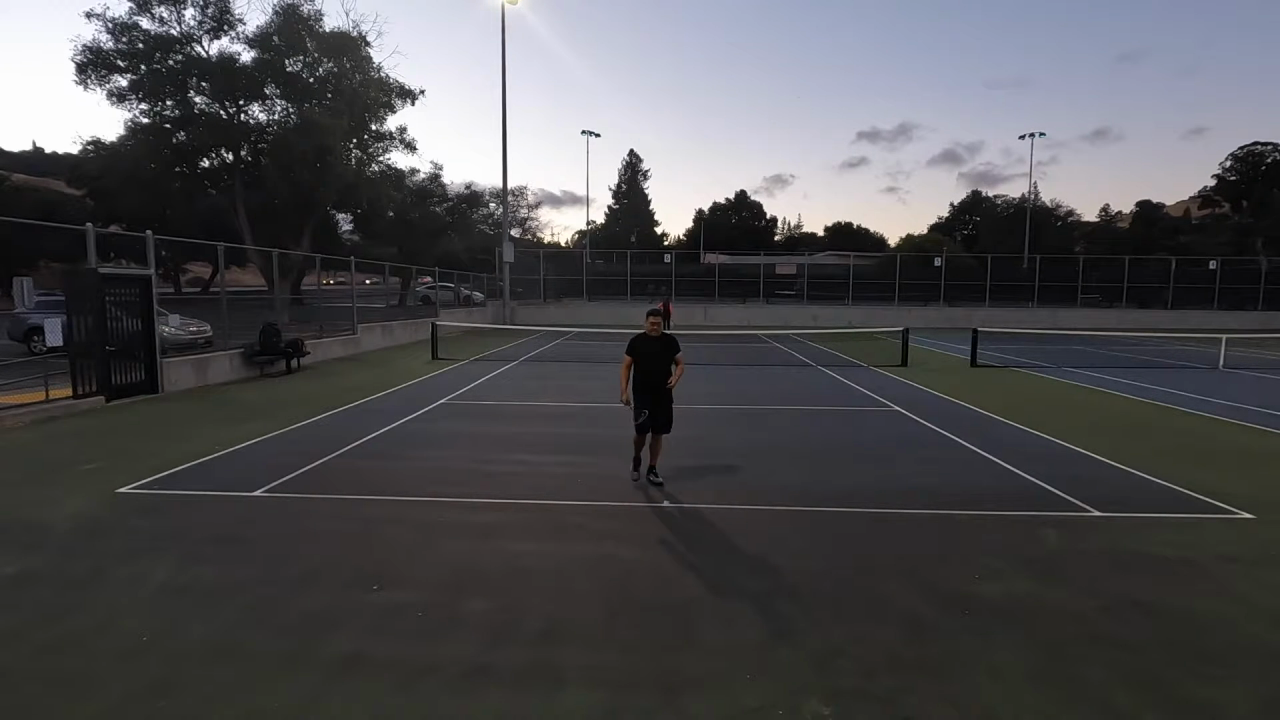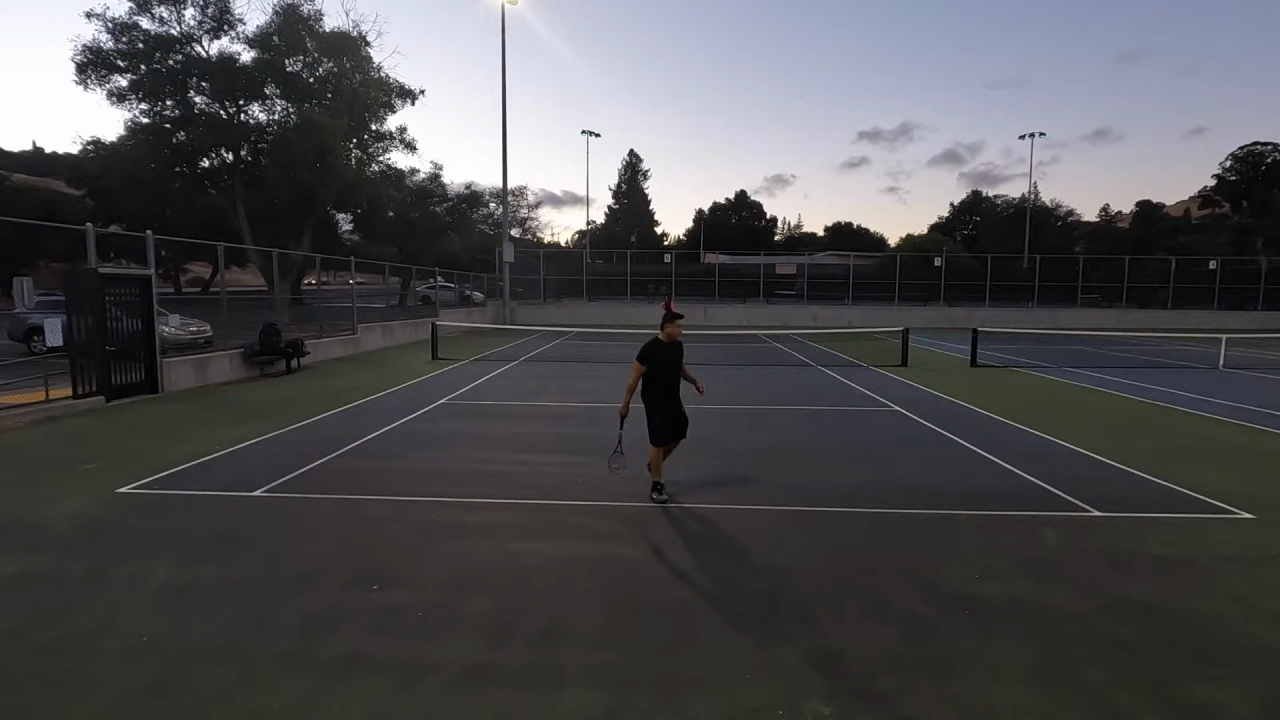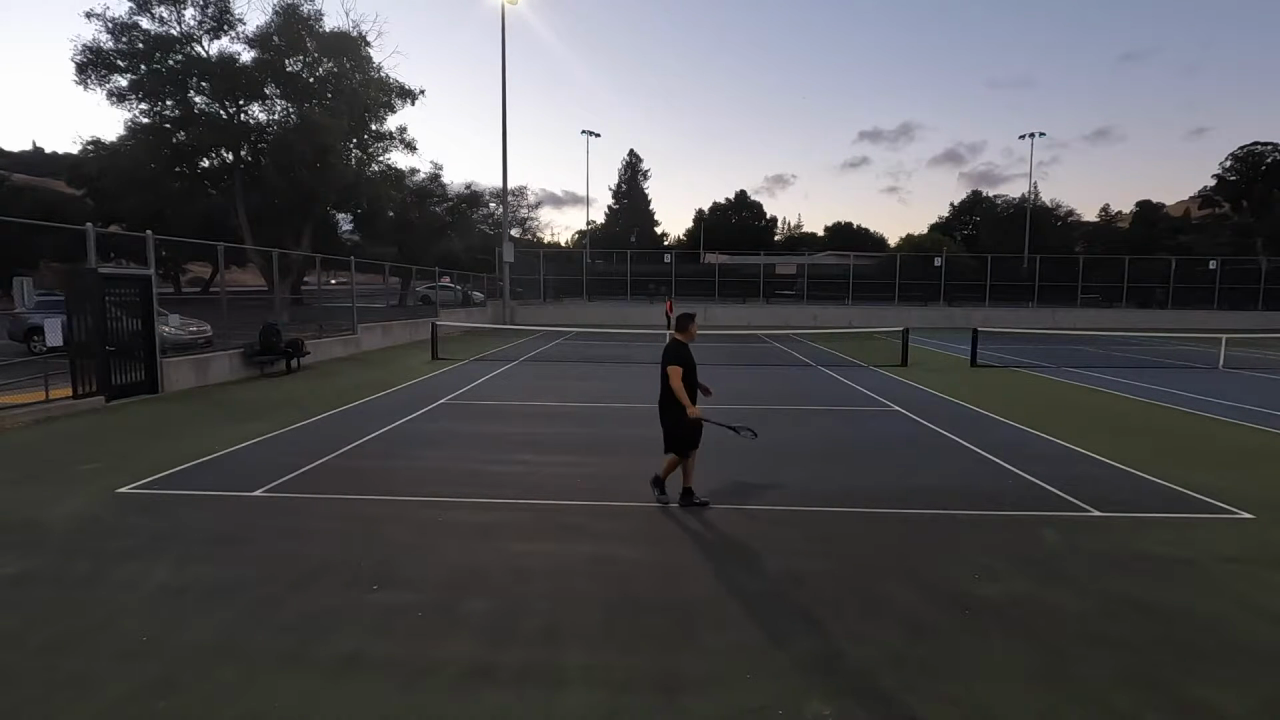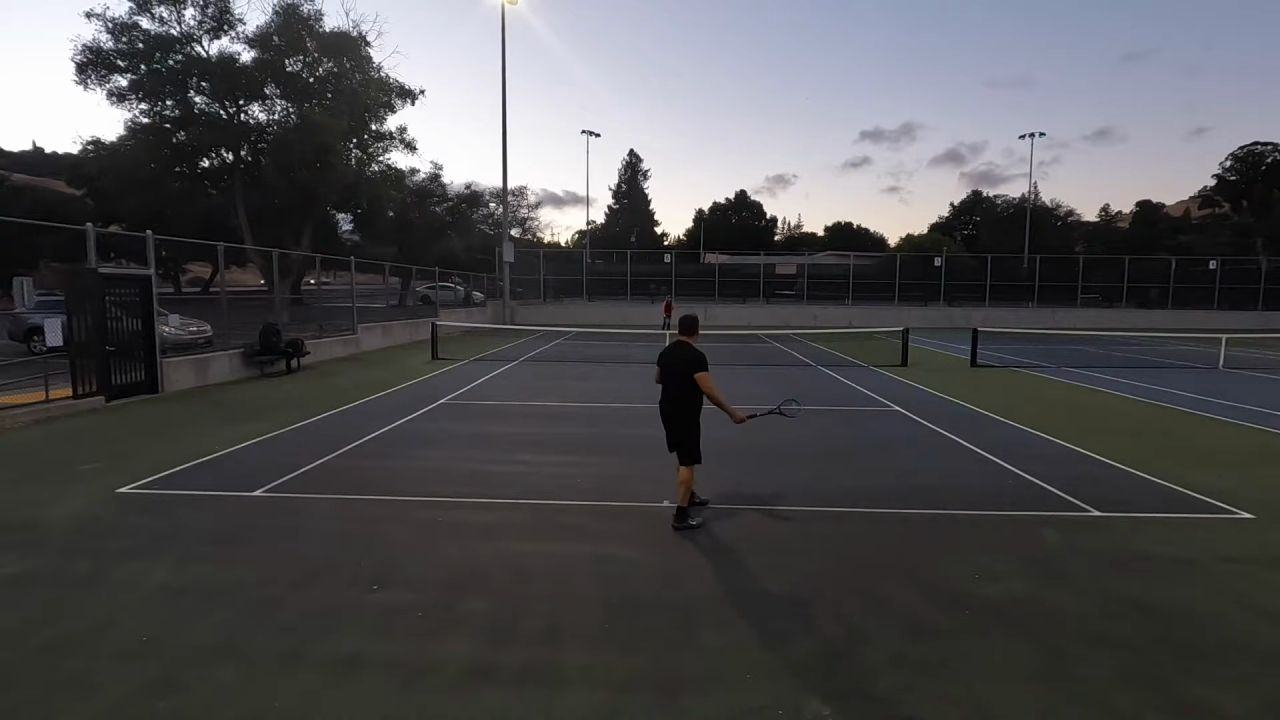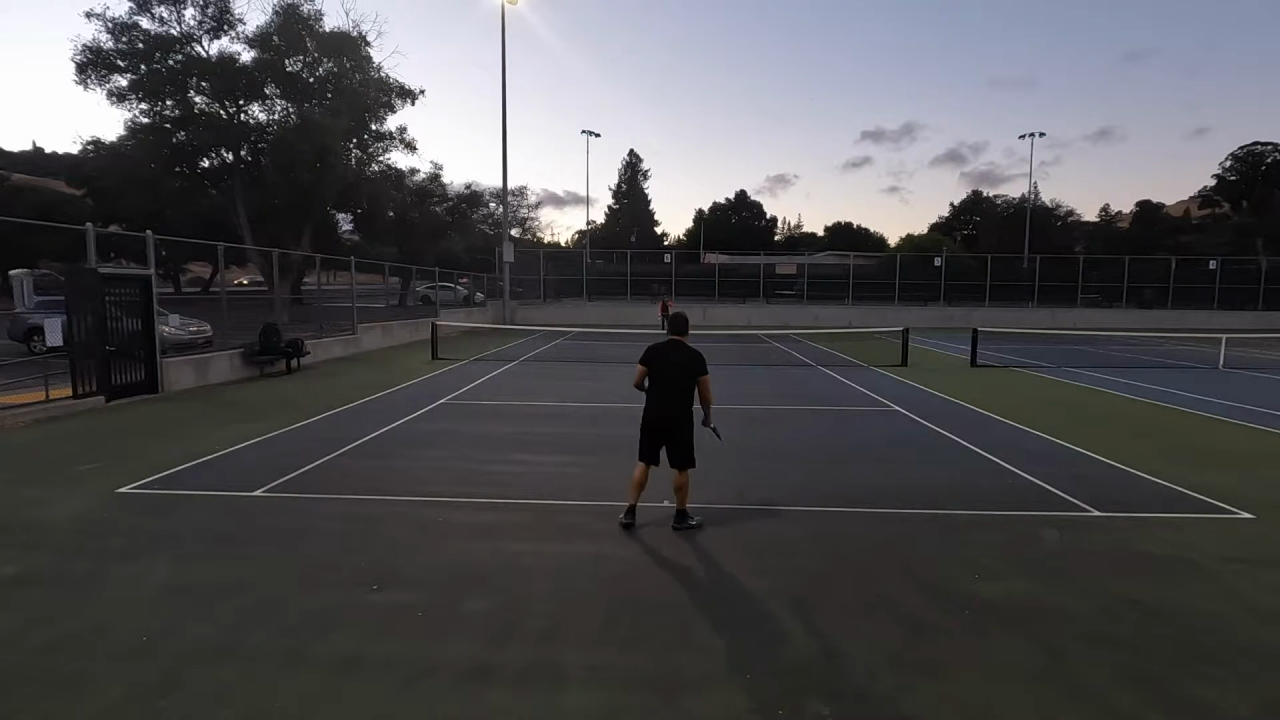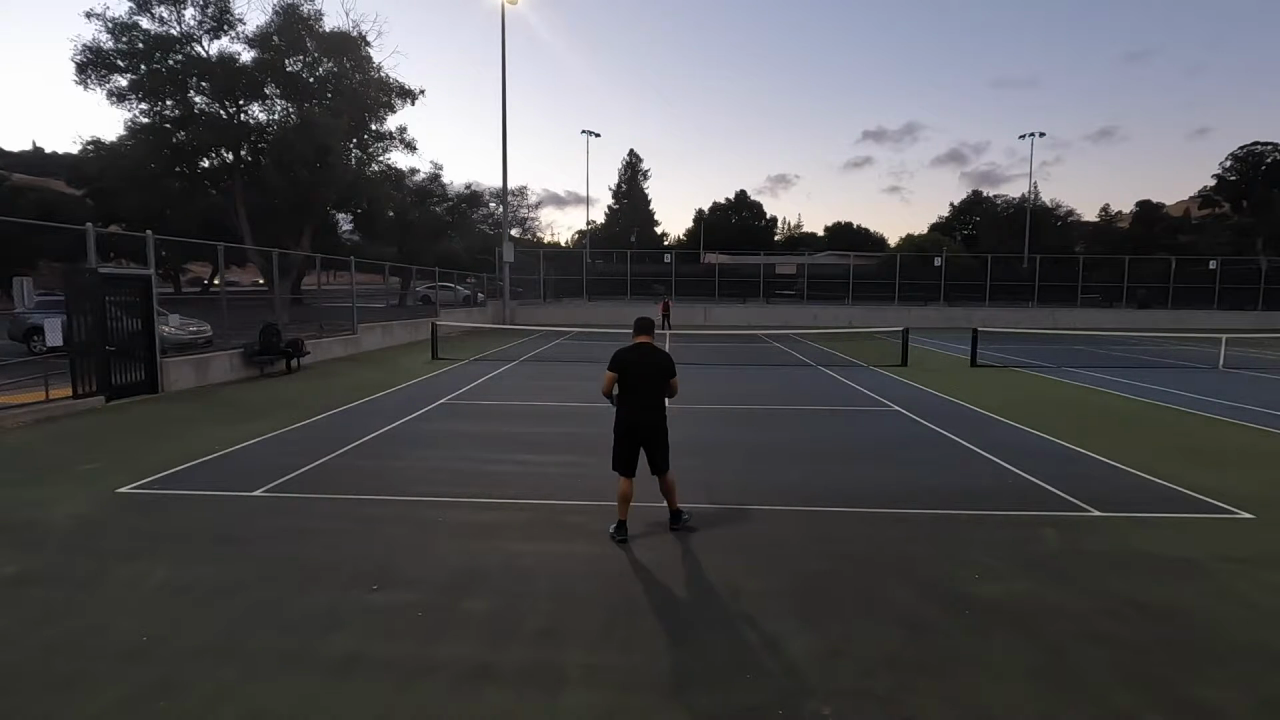
dt=0.4s
person 1, frame 1
left shoulder: (670, 341)
right shoulder: (636, 342)
left elbow: (680, 364)
right elbow: (626, 367)
left wrist: (675, 378)
right wrist: (624, 391)
left hip: (663, 395)
right hip: (641, 395)
left knee: (658, 433)
right knee: (642, 432)
left ankle: (652, 469)
right ankle: (637, 458)
person 1, frame 2
left shoulder: (677, 345)
right shoulder: (649, 349)
right elbow: (635, 379)
left wrist: (695, 382)
right wrist: (625, 404)
left hip: (674, 401)
right hip: (654, 403)
left knee: (676, 438)
right knee: (658, 443)
left ankle: (654, 465)
right ankle: (656, 486)
person 1, frame 3
left shoulder: (681, 347)
right shoulder: (675, 350)
right elbow: (675, 382)
left wrist: (699, 385)
right wrist: (689, 407)
left hip: (684, 409)
right hip: (674, 411)
left knee: (690, 449)
right knee: (680, 452)
left ankle: (687, 494)
right ankle: (659, 481)
person 1, frame 4
left shoulder: (667, 351)
right shoulder: (695, 355)
left elbow: (658, 379)
right elbow: (709, 390)
right wrist: (731, 412)
left hip: (668, 411)
right hip: (684, 414)
left knee: (682, 457)
right knee: (687, 463)
left ankle: (689, 494)
right ankle: (680, 515)
person 1, frame 5
left shoulder: (652, 351)
right shoulder: (695, 357)
left elbow: (637, 382)
right elbow: (705, 393)
right wrist: (707, 416)
left hip: (652, 416)
right hip: (680, 419)
left knee: (644, 463)
right knee: (682, 468)
left ankle: (630, 513)
right ankle: (681, 516)
person 1, frame 6
left shoulder: (621, 356)
right shoulder: (665, 358)
left elbow: (606, 390)
right elbow: (673, 392)
left wrist: (614, 398)
left hip: (627, 422)
right hip: (655, 423)
left knee: (625, 476)
right knee: (663, 472)
left ankle: (621, 527)
right ankle: (675, 516)
